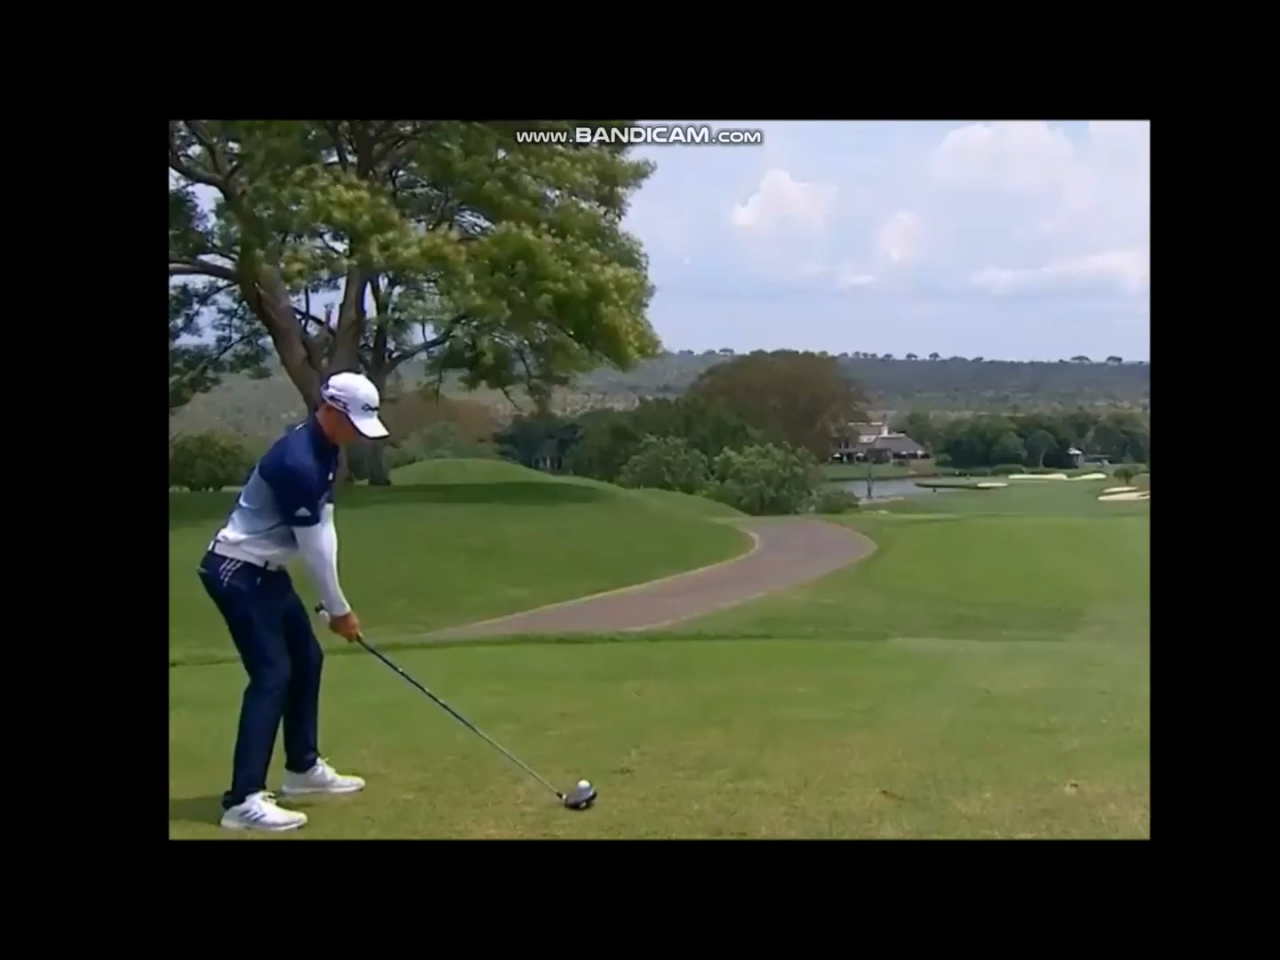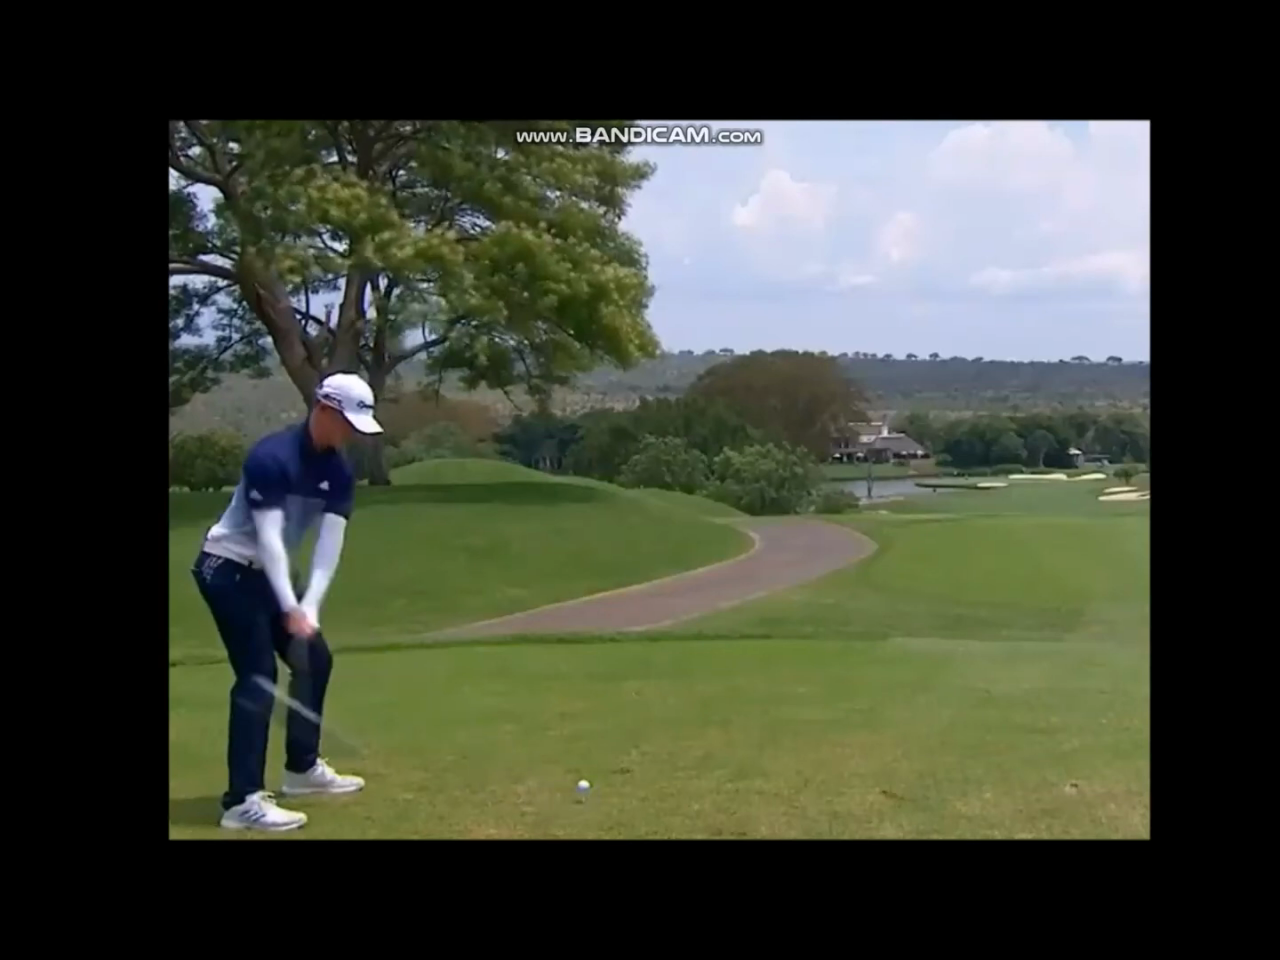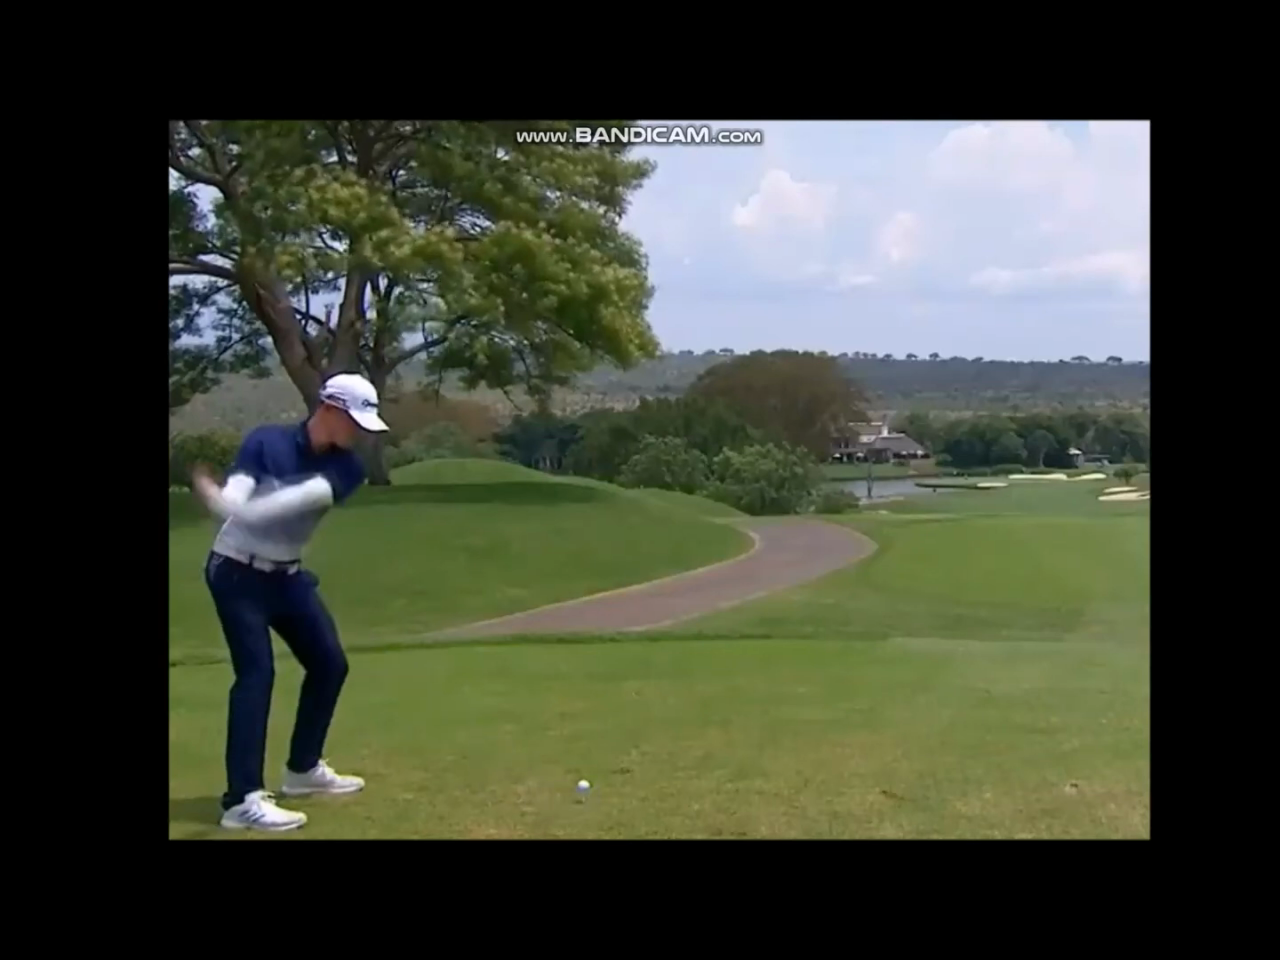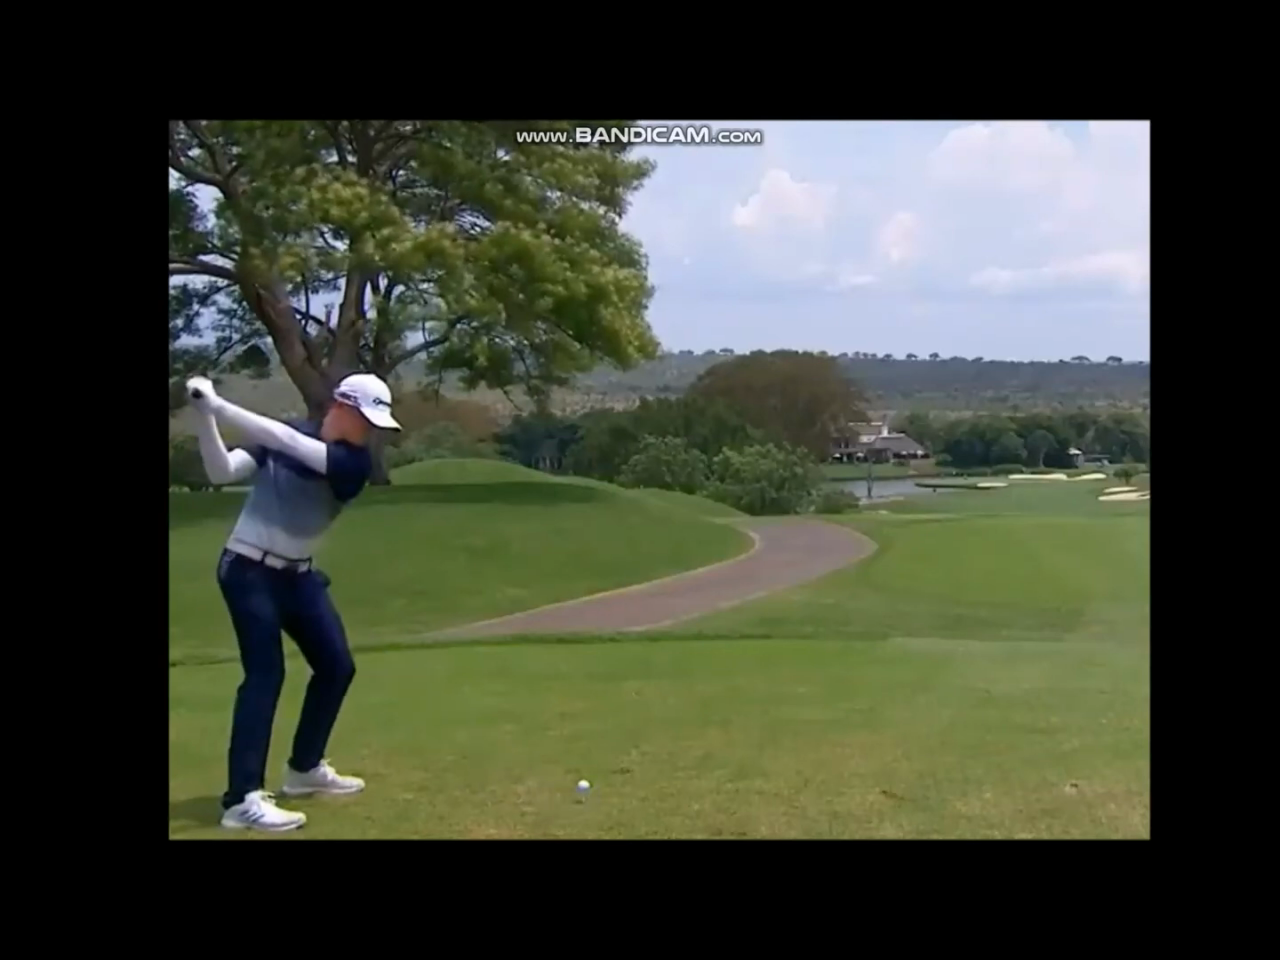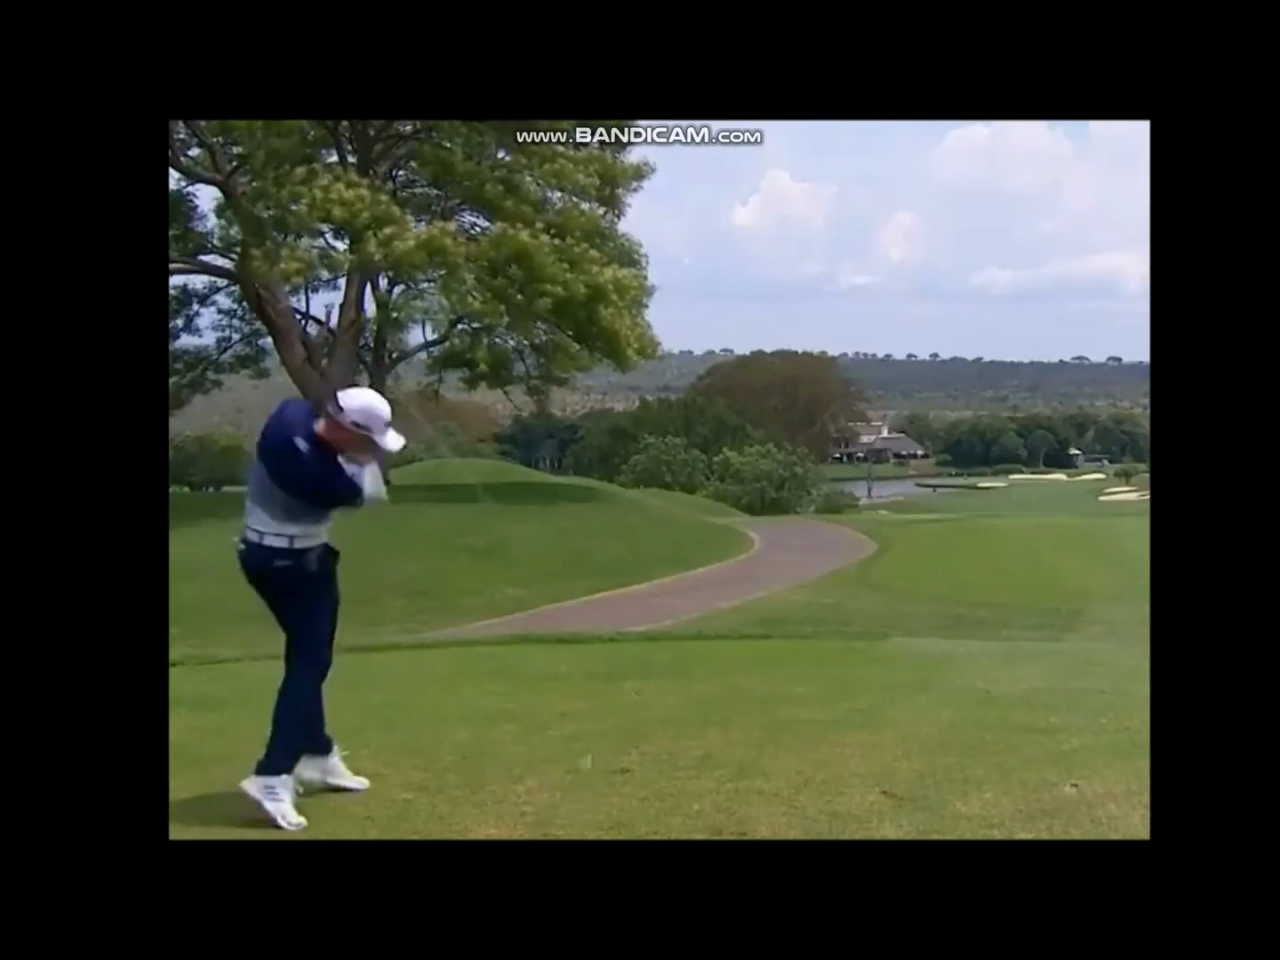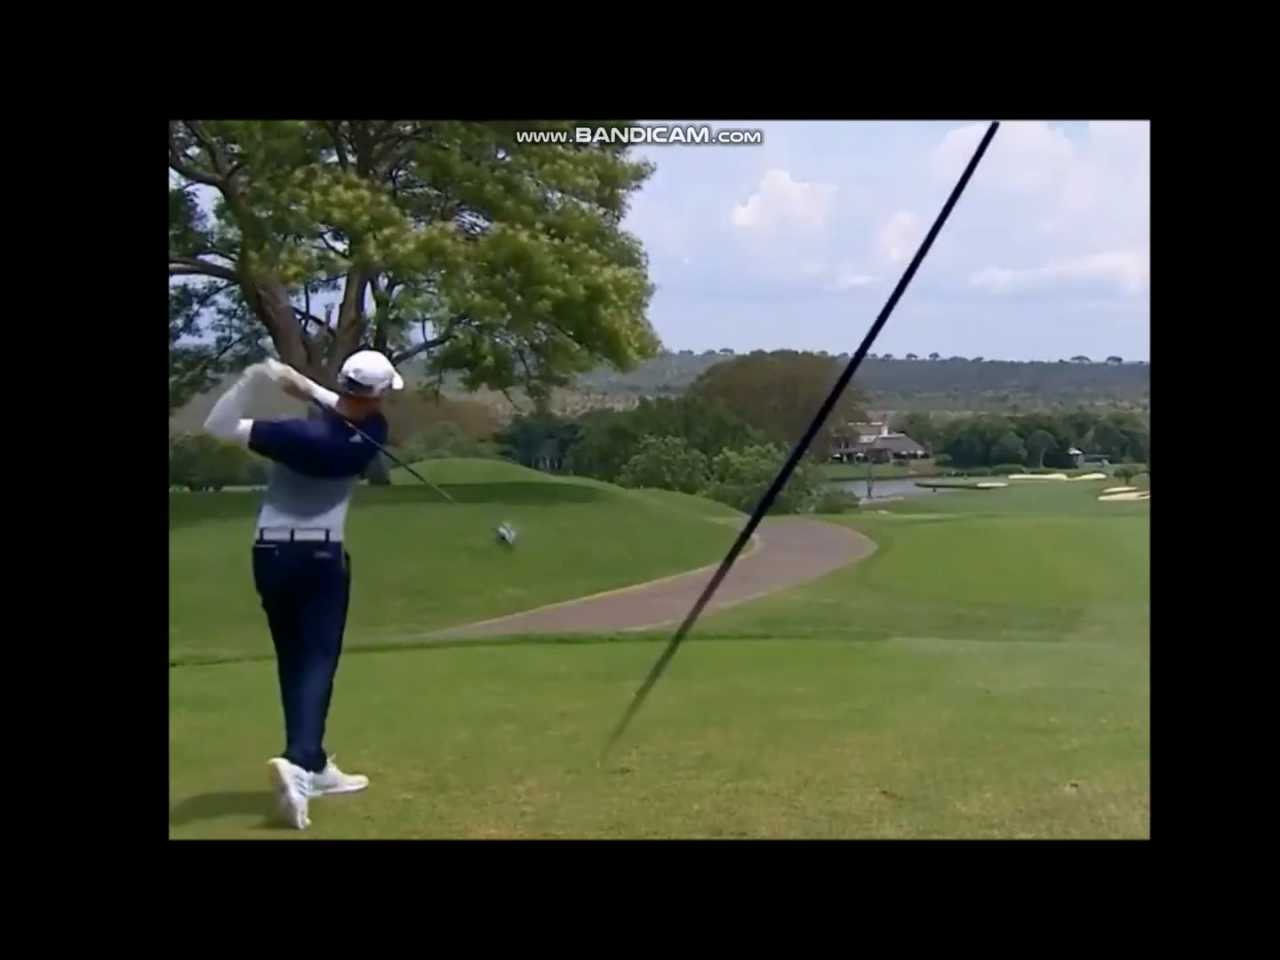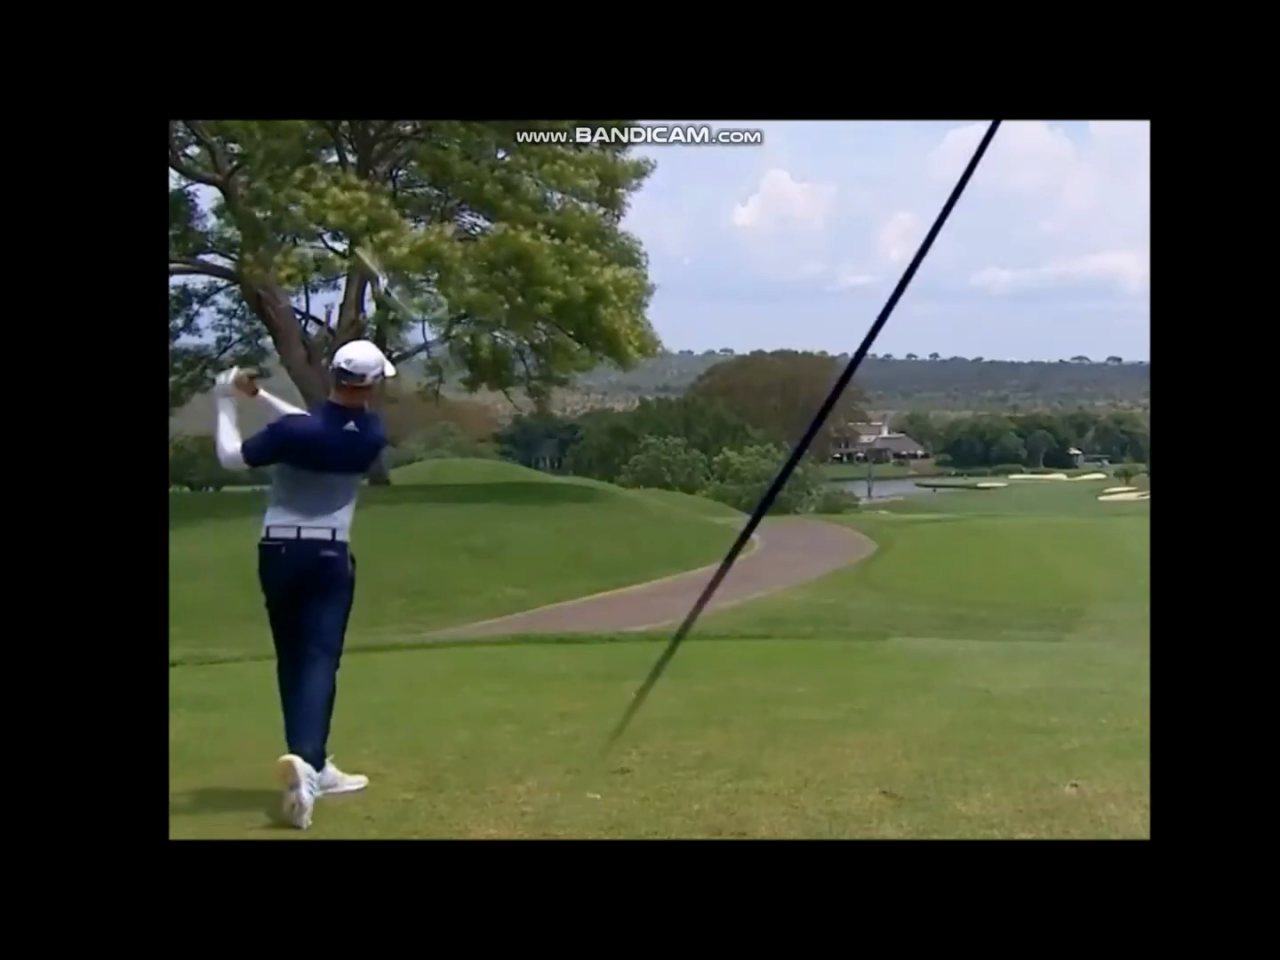
dt=0.3s
person 1, frame 1
left shoulder: (324, 454)
right shoulder: (297, 463)
left elbow: (325, 529)
right elbow: (312, 547)
left wrist: (333, 600)
right wrist: (339, 608)
left hip: (266, 572)
right hip: (237, 571)
left knee: (307, 660)
right knee: (272, 675)
left ankle: (303, 767)
right ankle: (243, 799)
person 1, frame 2
left shoulder: (338, 471)
right shoulder: (272, 456)
left elbow: (331, 540)
right elbow: (268, 538)
left wrist: (311, 606)
right wrist: (290, 607)
left hip: (266, 573)
right hip: (227, 571)
left knee: (313, 660)
right knee: (257, 675)
left ankle: (303, 768)
right ankle: (242, 800)
person 1, frame 3
left shoulder: (346, 468)
right shoulder: (266, 438)
left elbow: (304, 496)
right elbow: (234, 492)
left wrist: (238, 507)
right wrist: (221, 499)
left hip: (287, 574)
right hip: (236, 572)
left knee: (329, 664)
right knee: (256, 674)
left ankle: (304, 768)
right ankle: (242, 799)
person 1, frame 4
left shoulder: (355, 462)
right shoulder: (283, 435)
left elbow: (288, 443)
right elbow: (223, 471)
left wrist: (219, 405)
right wrist: (205, 414)
left hip: (297, 573)
right hip: (248, 569)
left knee: (337, 666)
right knee: (265, 673)
left ankle: (305, 767)
right ankle: (242, 798)
person 1, frame 5
left shoulder: (284, 421)
right shoulder: (340, 478)
right elbow: (369, 491)
left hip: (258, 557)
right hip: (299, 562)
left knee: (305, 659)
right knee: (308, 664)
left ankle: (316, 757)
right ankle: (272, 778)
person 1, frame 6
left shoulder: (299, 435)
right shoulder: (372, 434)
left elbow: (218, 427)
right elbow: (345, 411)
left wrist: (257, 376)
right wrist: (300, 381)
left hip: (271, 556)
right hip: (322, 559)
left knee: (292, 663)
right knee: (317, 663)
left ankle: (313, 767)
right ankle: (298, 762)
person 1, frame 7
left shoulder: (291, 431)
right shoulder: (373, 436)
left elbow: (232, 460)
left wrist: (225, 400)
right wrist: (261, 396)
left hip: (278, 552)
right hip: (329, 557)
left knee: (291, 659)
right knee: (319, 659)
left ankle: (311, 765)
right ankle: (306, 760)
